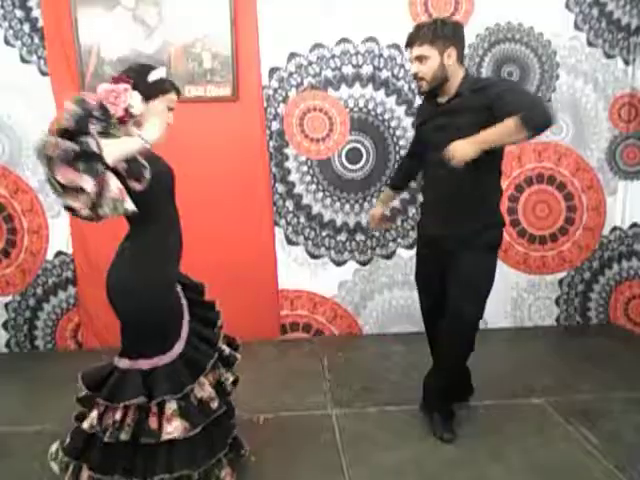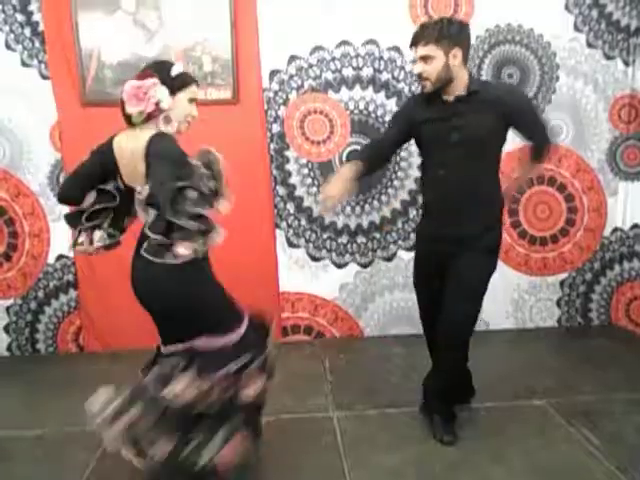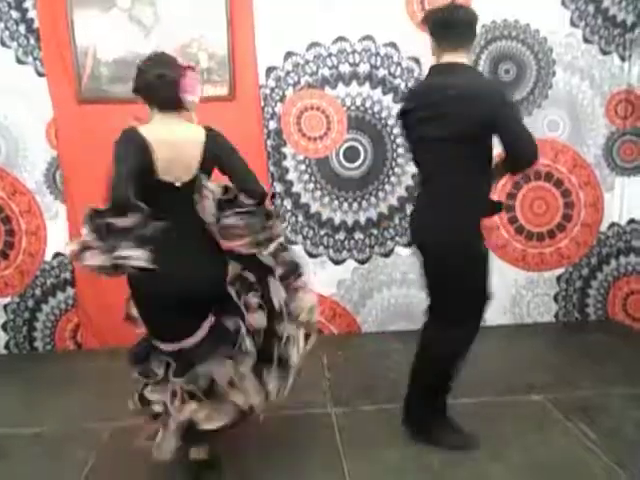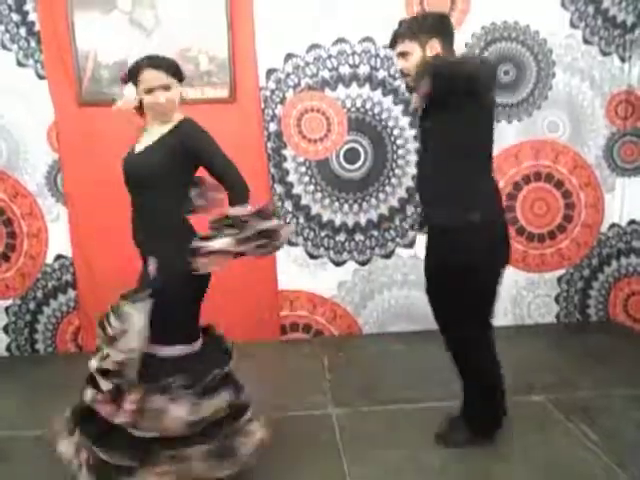
dt=0.3s
person 1, frame 1
left shoulder: (493, 93)
right shoulder: (427, 109)
left elbow: (539, 116)
left wrist: (475, 143)
right wrist: (384, 200)
left hip: (476, 238)
right hip: (432, 234)
left knee: (460, 322)
right knee: (435, 320)
left ankle: (437, 399)
right ankle: (455, 386)
person 1, frame 2
left shoulder: (501, 99)
right shoulder: (417, 108)
left elbow: (541, 138)
right elbow: (380, 147)
left wrist: (522, 178)
right wrist: (345, 174)
left hip: (477, 238)
right hip: (431, 236)
left knee: (455, 326)
right knee: (434, 322)
left ankle: (439, 401)
right ankle: (454, 389)
person 1, frame 3
left shoulder: (415, 97)
right shoulder: (485, 94)
right elbow: (524, 156)
right wrist: (497, 168)
left hip: (435, 224)
right hip: (453, 228)
left knee: (450, 315)
right knee: (457, 320)
left ankle: (424, 405)
right ankle: (425, 414)
person 1, frame 4
left shoulder: (465, 80)
right shoulder: (432, 100)
left elbow: (439, 68)
left wrist: (427, 84)
left hip: (475, 229)
right hip: (443, 230)
left knee: (470, 325)
right knee: (453, 320)
left ankle: (482, 418)
right ankle: (477, 407)
person 2, frame 1
left shoulder: (125, 145)
right shoulder: (127, 148)
right elbow: (68, 151)
right wrist: (139, 140)
left hip: (154, 275)
right hip: (145, 282)
left knee: (183, 354)
right knee: (155, 367)
person 2, frame 2
left shoulder: (113, 146)
right shoulder: (162, 144)
left elbow: (69, 192)
right elbow: (169, 202)
right wrist: (208, 194)
left hip: (145, 273)
right hip: (182, 272)
left knee: (182, 352)
right knee: (224, 349)
person 2, frame 3
left shoulder: (133, 140)
right shoulder: (208, 138)
left elbow: (120, 202)
right elbow: (253, 191)
left wrist: (112, 246)
left hip: (152, 272)
right hip: (203, 265)
left knee: (174, 353)
left ankle: (194, 440)
person 2, frame 4
left shoulder: (186, 132)
right shoulder: (148, 136)
left elbow: (233, 180)
left wrist: (235, 229)
left hip: (174, 263)
right hip: (159, 261)
left knee: (167, 353)
